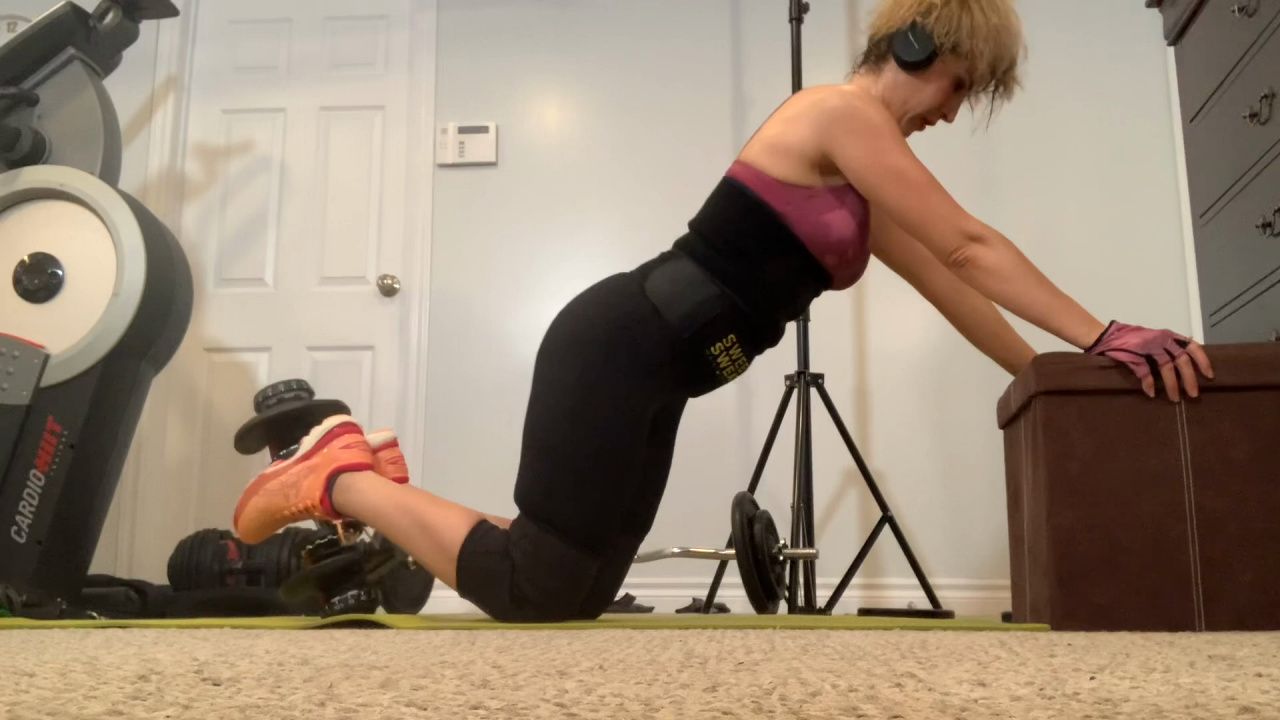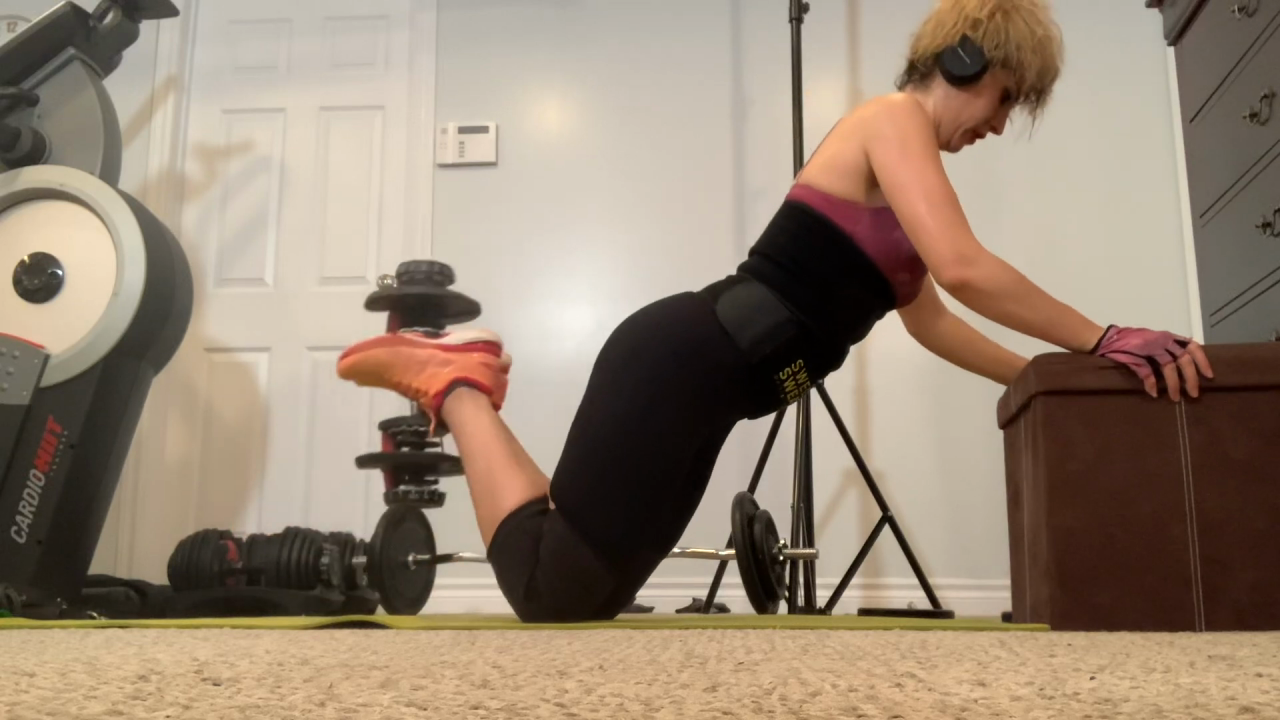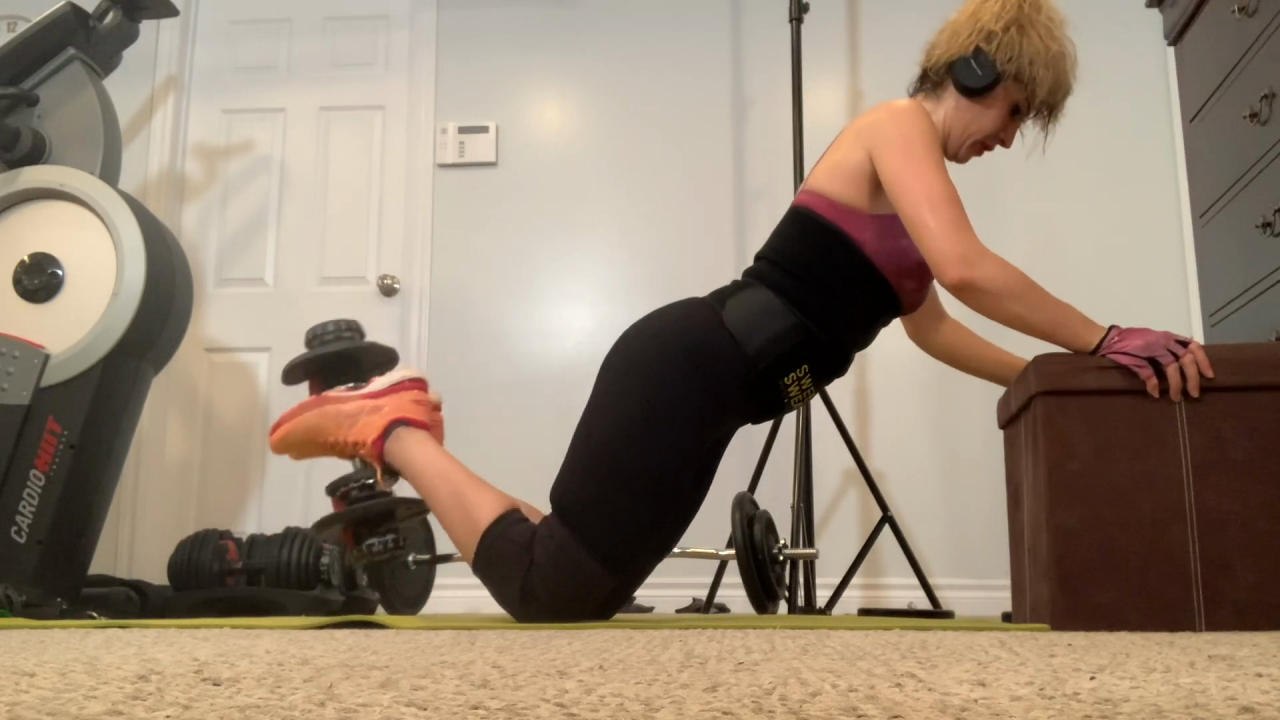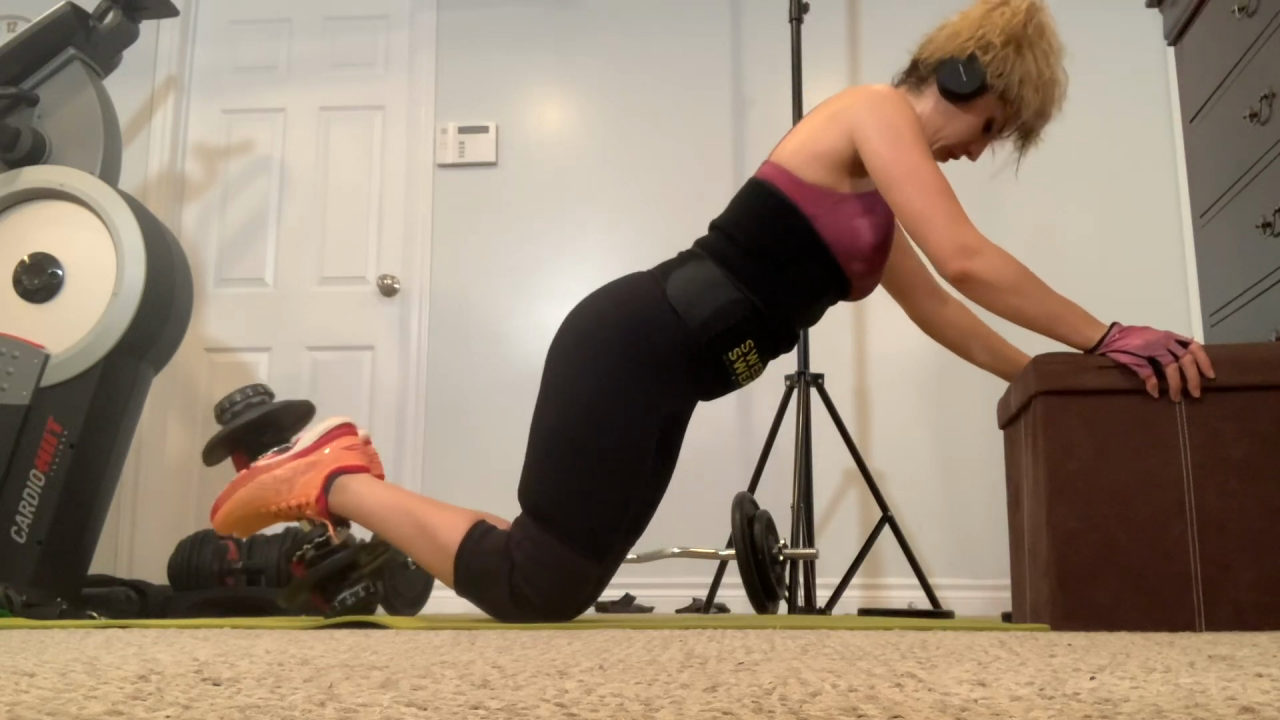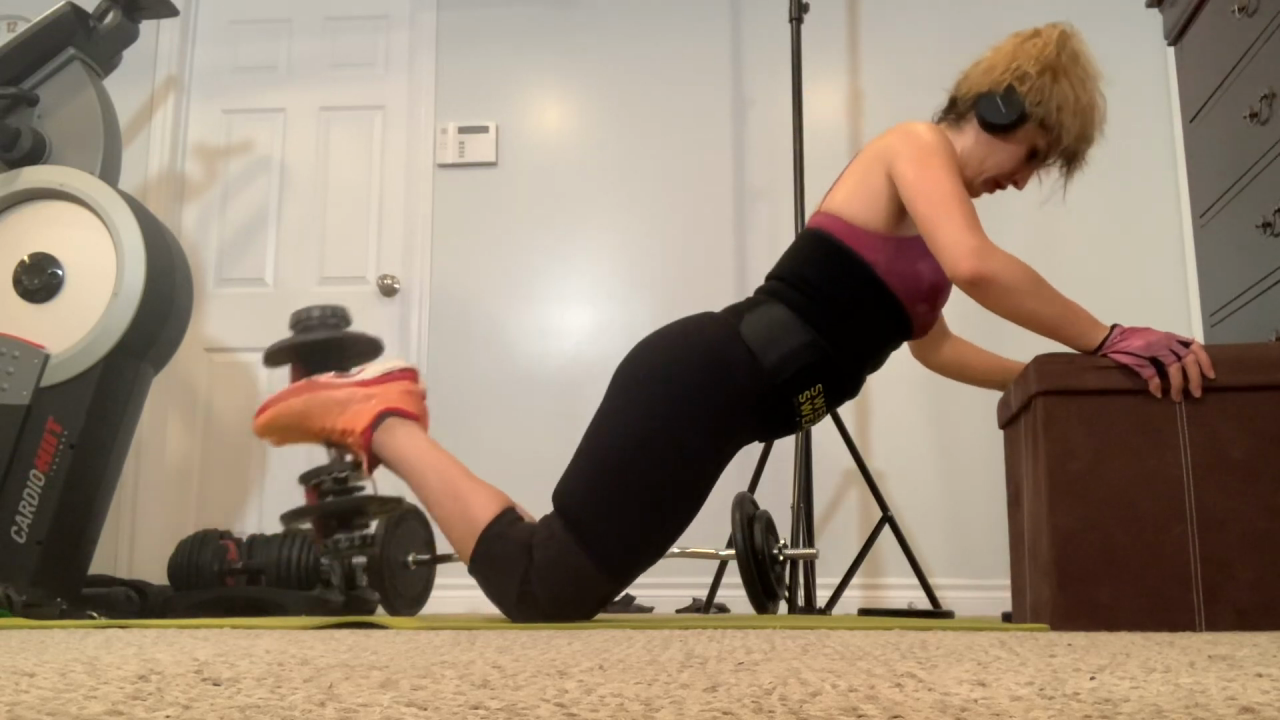
dt=1s
person 1, frame 1
left shoulder: (859, 184)
right shoulder: (839, 110)
left elbow: (944, 282)
right elbow: (967, 245)
right wrist: (1101, 337)
left hip: (651, 377)
right hip: (616, 350)
left knee: (575, 595)
right knee: (536, 596)
left ankle: (375, 479)
right ankle: (341, 479)
person 1, frame 2
left shoulder: (902, 170)
right shoulder: (891, 120)
left elbow: (931, 320)
right elbow: (964, 269)
right wrist: (1102, 341)
left hip: (703, 383)
right hip: (679, 364)
left knee: (590, 593)
right knee: (552, 592)
left ankle: (464, 394)
right ankle: (455, 383)
person 1, frame 3
left shoulder: (908, 168)
right shoulder: (899, 126)
left elbow: (932, 324)
right elbow: (966, 270)
right wrist: (1105, 341)
left hip: (702, 386)
right hip: (687, 371)
left knee: (583, 589)
right knee: (550, 593)
left ankle: (410, 440)
right ankle: (392, 427)
person 1, frame 4
left shoulder: (876, 185)
right shoulder: (873, 110)
left elbow: (933, 306)
right elbow: (967, 262)
right wrist: (1108, 338)
left hip: (658, 371)
right hip: (630, 348)
left knee: (557, 586)
right knee: (532, 591)
left ankle: (354, 487)
right ankle: (330, 482)
person 1, frame 5
left shoulder: (923, 204)
right shoulder: (914, 146)
left elbow: (933, 343)
right elbow: (978, 267)
right wrist: (1106, 340)
left hip: (710, 393)
right hip: (700, 383)
left knee: (554, 584)
right knee: (541, 589)
left ankle: (387, 421)
right ankle: (379, 419)
